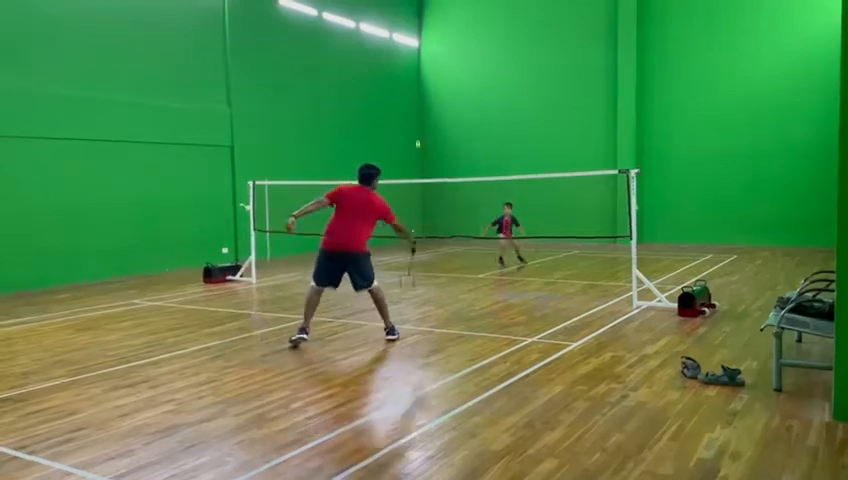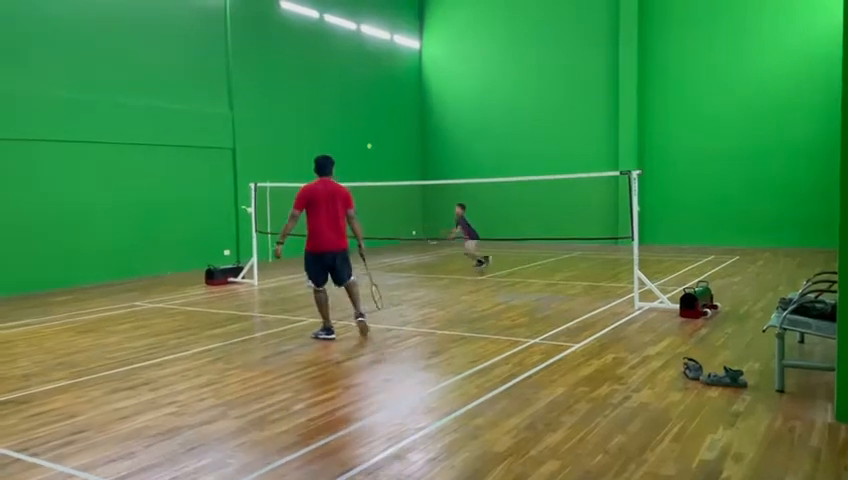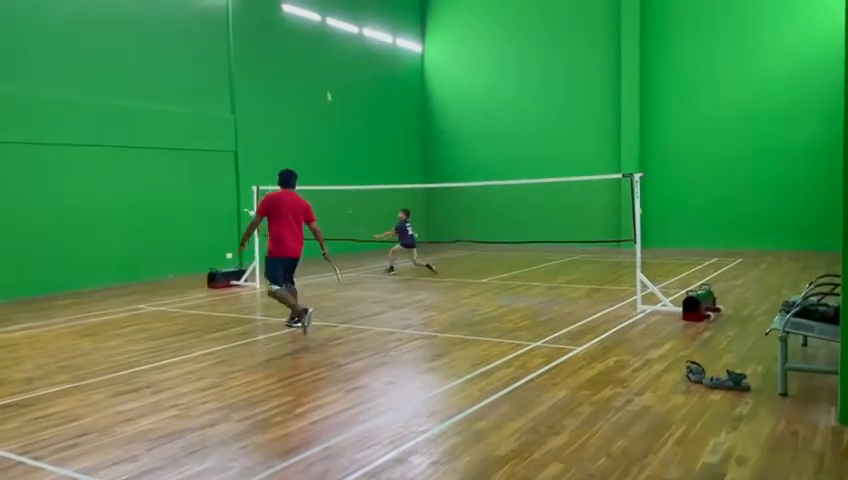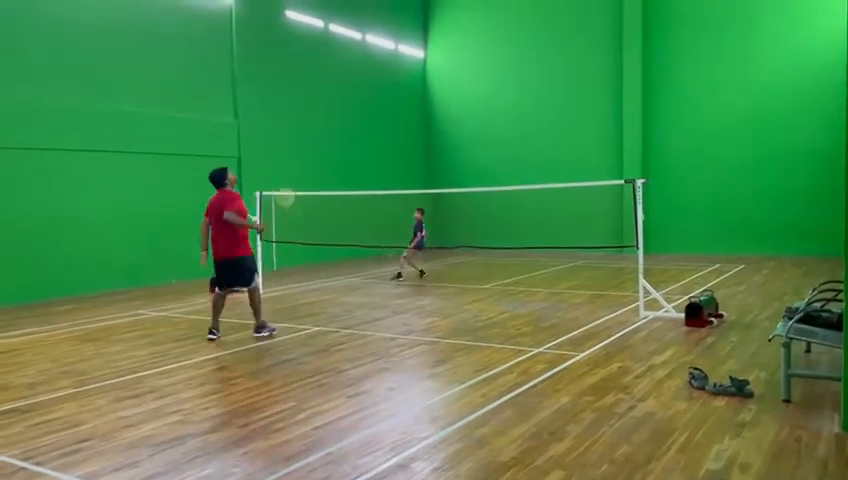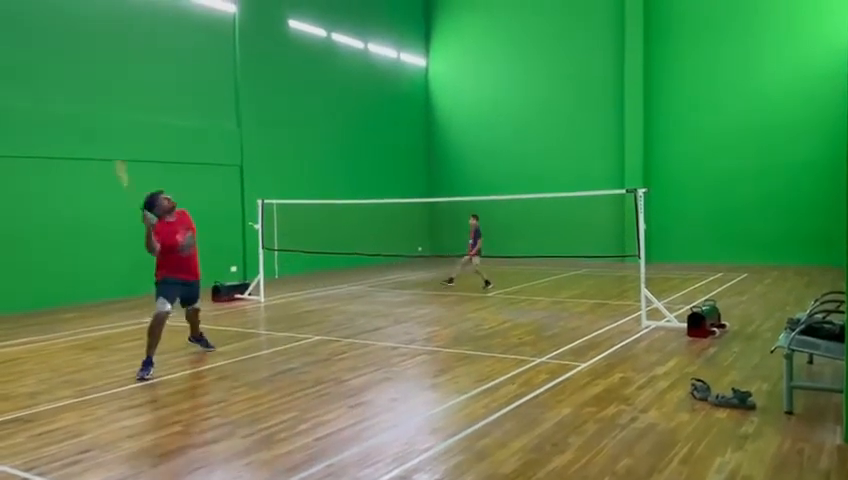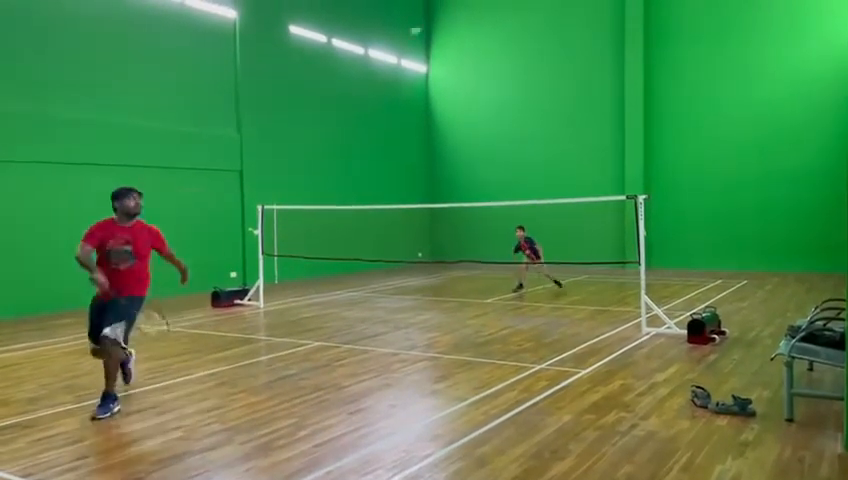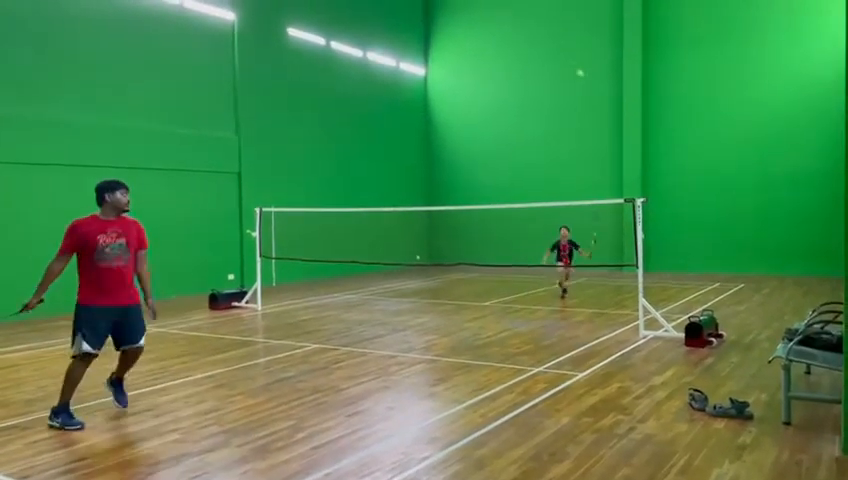
dt=0.5s
person 1, frame 1
left shoulder: (342, 191)
right shoulder: (380, 203)
left elbow: (318, 204)
right elbow: (397, 226)
left wrist: (294, 216)
right wrist: (411, 240)
left hip: (331, 247)
right hip: (357, 250)
left knee: (317, 287)
right knee: (373, 288)
left ankle: (303, 330)
right ankle: (390, 328)
person 1, frame 2
left shoulder: (306, 191)
right shoulder: (343, 191)
left elbow: (293, 218)
right elbow: (352, 218)
left wrist: (280, 242)
right wrist: (361, 242)
left hip: (315, 248)
right hip: (339, 246)
left knee: (319, 287)
right knee: (349, 281)
left ankle: (327, 328)
right ankle: (359, 314)
person 1, frame 3
left shoulder: (270, 199)
right shoulder: (303, 203)
left elbow: (254, 224)
right elbow: (316, 229)
left wrist: (242, 243)
right wrist: (324, 248)
left hip: (278, 251)
right hip: (296, 251)
left knee: (274, 289)
right knee: (287, 283)
left ankle: (302, 311)
right ankle: (296, 316)
person 1, frame 4
left shoulder: (213, 201)
right shoulder: (233, 197)
left elbow: (205, 226)
right elbow: (228, 217)
left wrist: (204, 250)
right wrist: (254, 226)
left hip: (220, 254)
right hip: (239, 252)
left knee: (221, 291)
right knee: (253, 287)
left ankle: (214, 328)
right ankle: (260, 325)
person 1, frame 5
left shoulder: (183, 215)
right shoulder: (157, 229)
right elbow: (153, 250)
left wrist: (193, 250)
right wrist: (148, 230)
left hip: (191, 276)
right hip: (169, 278)
left knee: (193, 308)
right knee: (162, 313)
left ankle: (196, 336)
right ankle: (148, 361)
person 1, frame 6
left shoulder: (149, 232)
right shoulder: (99, 230)
left elbow: (166, 252)
right elbow: (82, 254)
left wrist: (182, 268)
right wrist: (95, 272)
left hip: (131, 296)
right hip: (104, 296)
left knee: (109, 340)
right knee: (98, 349)
left ankle: (109, 398)
right ankle: (124, 357)
person 1, frame 7
left shoulder: (134, 227)
right shoulder: (80, 227)
left elbow: (141, 263)
right elbow: (59, 262)
left wrist: (148, 296)
right wrist: (38, 293)
left hip: (127, 303)
right hip: (92, 304)
left knee: (135, 347)
right knee: (84, 355)
left ankle: (116, 380)
right ankle: (60, 411)
